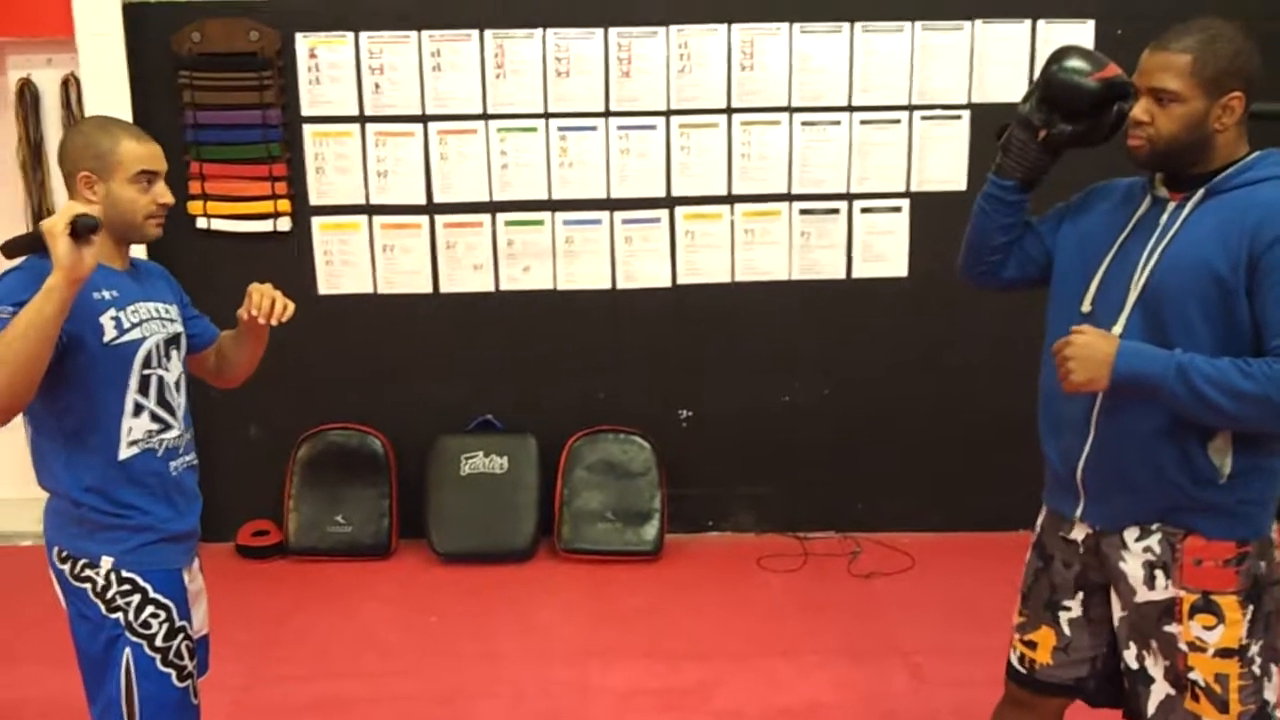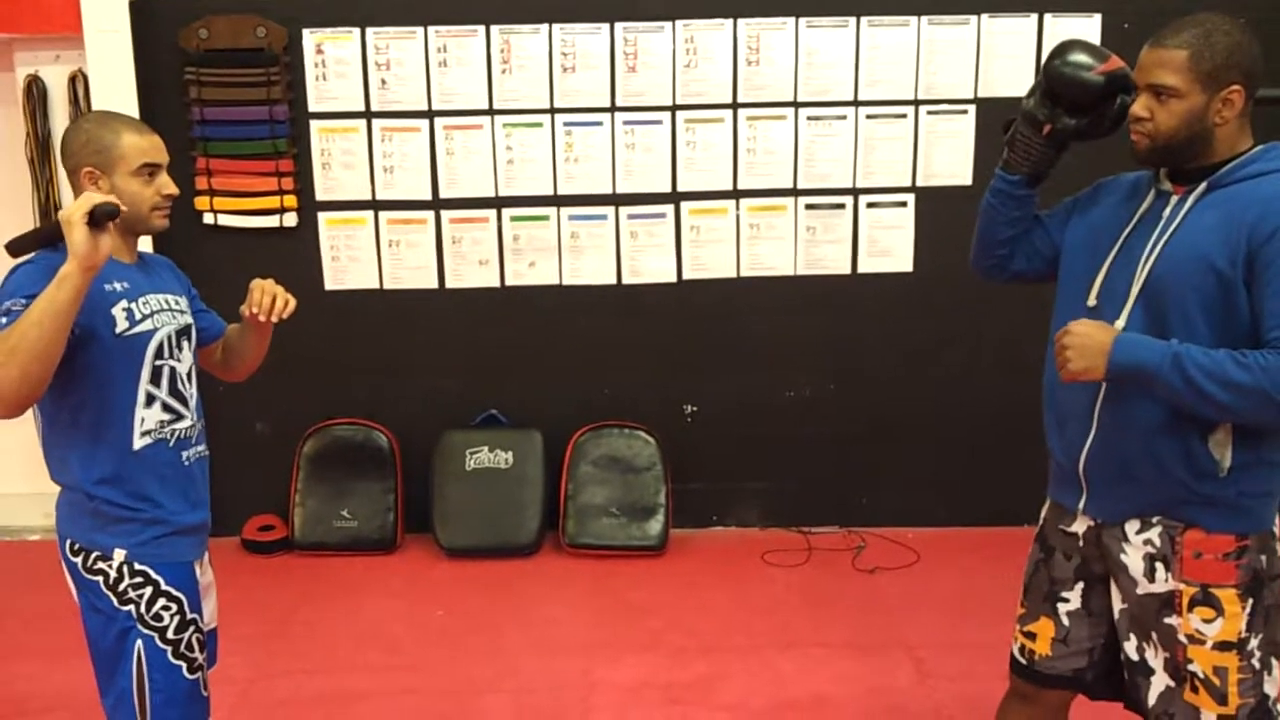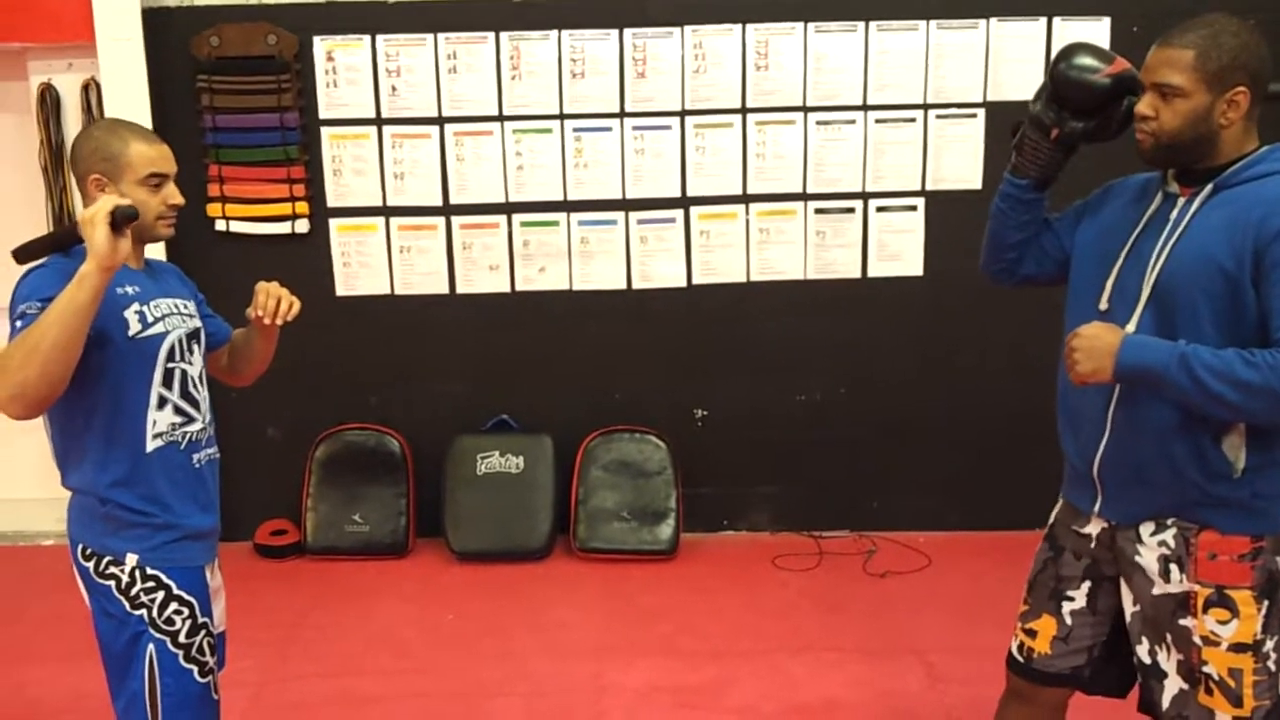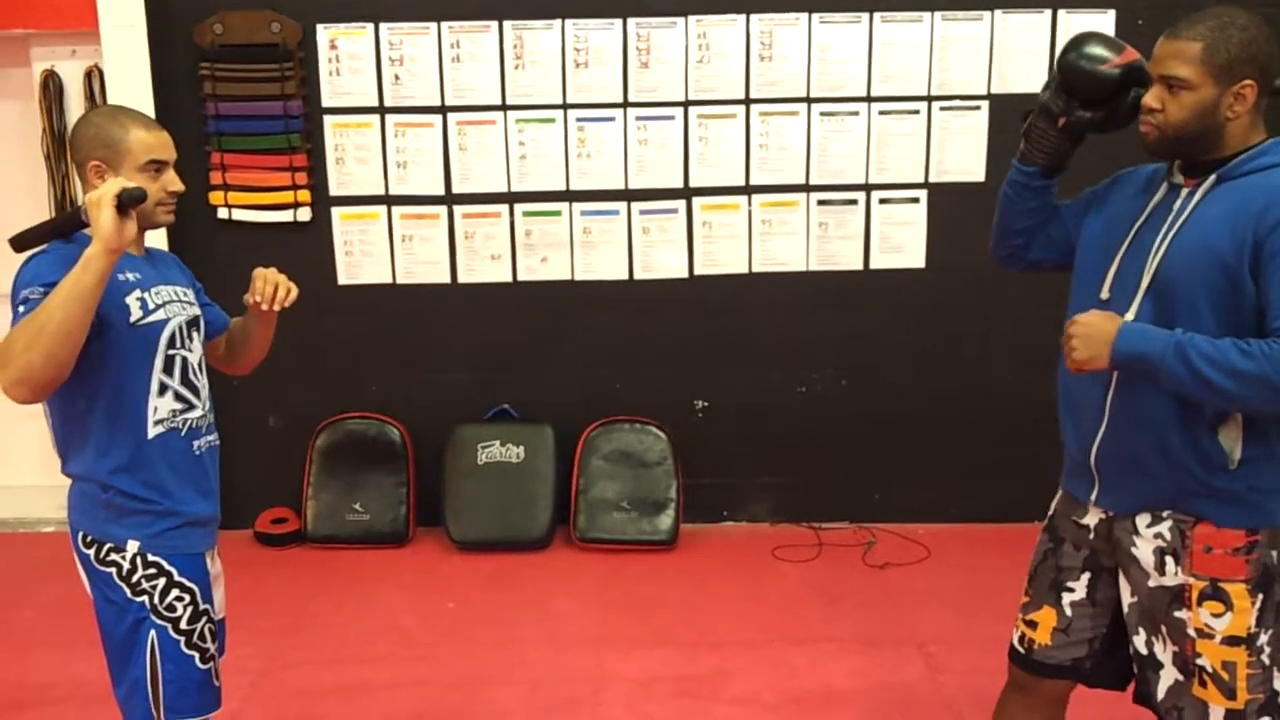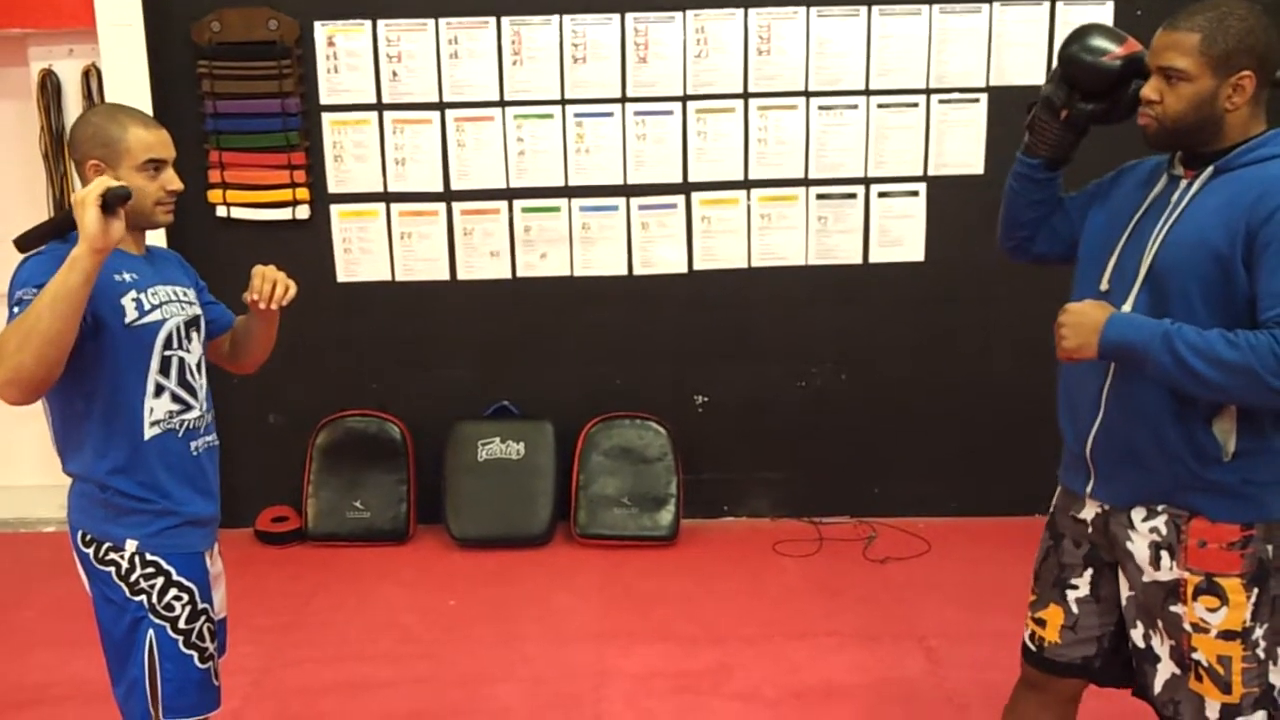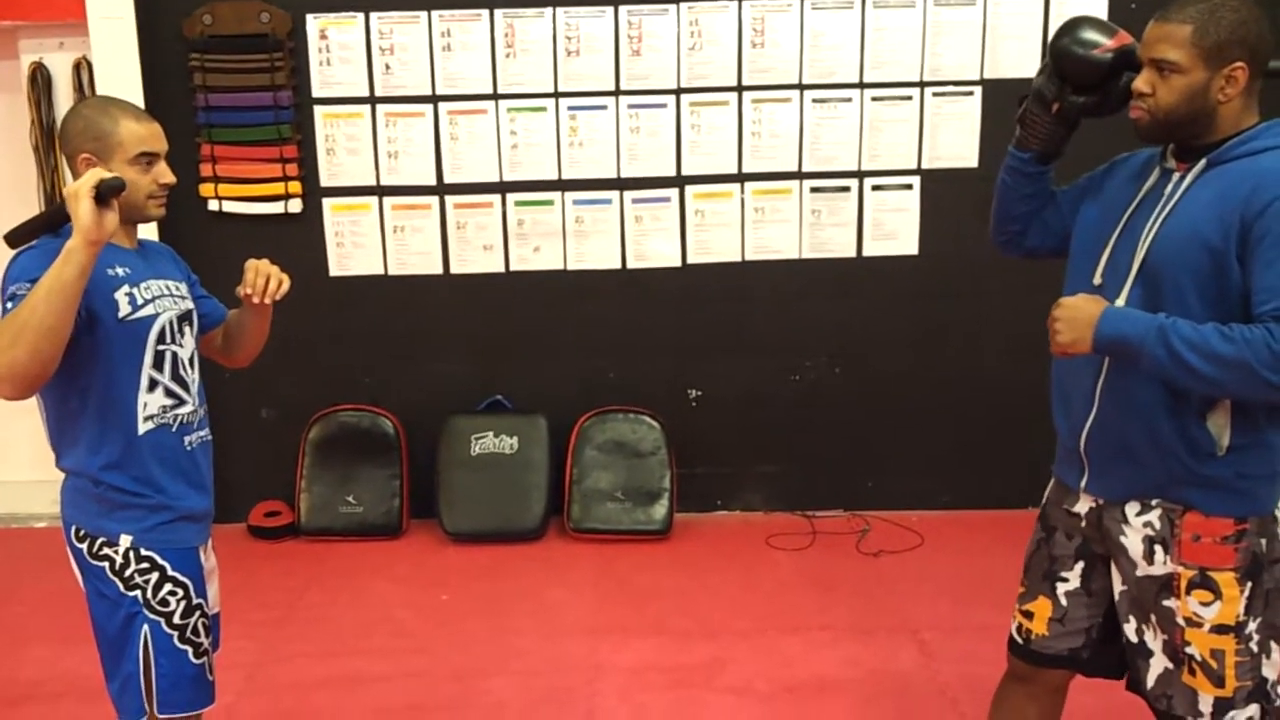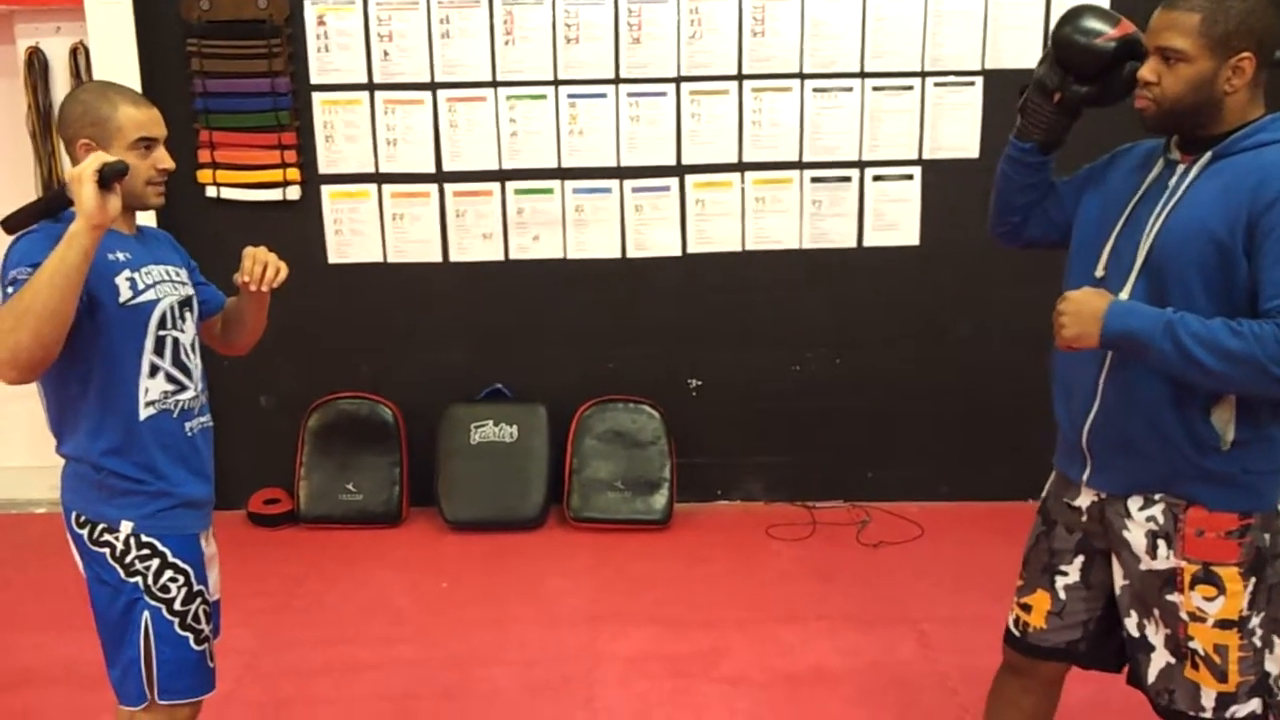
dt=0.5s
person 1, frame 1
right shoulder: (1105, 207)
right elbow: (988, 263)
left wrist: (1131, 366)
right wrist: (1023, 152)
left hip: (1196, 539)
right hip: (1074, 517)
person 1, frame 2
right shoulder: (1113, 200)
right elbow: (998, 256)
left wrist: (1125, 355)
right wrist: (1029, 146)
left hip: (1199, 530)
right hip: (1079, 508)
person 1, frame 3
right shoulder: (1122, 202)
right elbow: (1010, 259)
left wrist: (1134, 357)
right wrist: (1037, 149)
left hip: (1211, 532)
right hip: (1091, 510)
person 1, frame 4
right shoulder: (1132, 192)
right elbow: (1019, 244)
left wrist: (1131, 345)
right wrist: (1045, 139)
left hip: (1207, 523)
right hip: (1091, 500)
person 1, frame 5
right shoulder: (1137, 182)
right elbow: (1026, 236)
left wrist: (1122, 335)
right wrist: (1049, 132)
left hip: (1203, 517)
right hip: (1092, 494)
person 1, frame 6
right shoulder: (1130, 175)
right elbow: (1018, 229)
left wrist: (1115, 329)
right wrist: (1041, 128)
left hip: (1200, 513)
right hip: (1086, 487)
person 1, frame 7
right shoulder: (1130, 167)
right elbow: (1017, 220)
left wrist: (1122, 322)
right wrist: (1041, 114)
left hip: (1202, 506)
right hip: (1085, 482)
right knee: (1029, 659)
person 2, frame 1
left shoulder: (156, 280)
left elbow: (221, 368)
left wrist: (254, 325)
right wrist: (65, 281)
left hip: (173, 536)
right hip: (110, 550)
person 2, frame 2
left shoulder: (163, 274)
left elbow: (228, 362)
left wrist: (259, 320)
right wrist: (80, 268)
left hip: (181, 529)
right hip: (122, 542)
person 2, frame 3
left shoulder: (172, 279)
right shoulder: (58, 281)
left elbow: (234, 368)
left wrist: (264, 324)
right wrist: (99, 267)
left hip: (190, 534)
right hip: (132, 547)
person 2, frame 4
left shoulder: (169, 267)
right shoulder: (59, 267)
left elbow: (232, 357)
left wrist: (263, 310)
right wrist: (105, 251)
left hip: (189, 521)
right hip: (134, 533)
person 2, frame 5
left shoulder: (173, 266)
right shoulder: (58, 267)
left elbow: (238, 355)
left wrist: (264, 310)
right wrist: (91, 250)
left hip: (191, 522)
right hip: (134, 533)
person 2, frame 6
left shoulder: (165, 261)
right shoulder: (51, 261)
left elbow: (231, 350)
left wrist: (258, 302)
right wrist: (85, 244)
left hip: (184, 514)
right hip: (128, 527)
person 2, frame 7
left shoulder: (164, 246)
left elbow: (229, 336)
left wrist: (256, 290)
right wrist: (89, 225)
left hip: (183, 500)
right hip: (127, 512)
